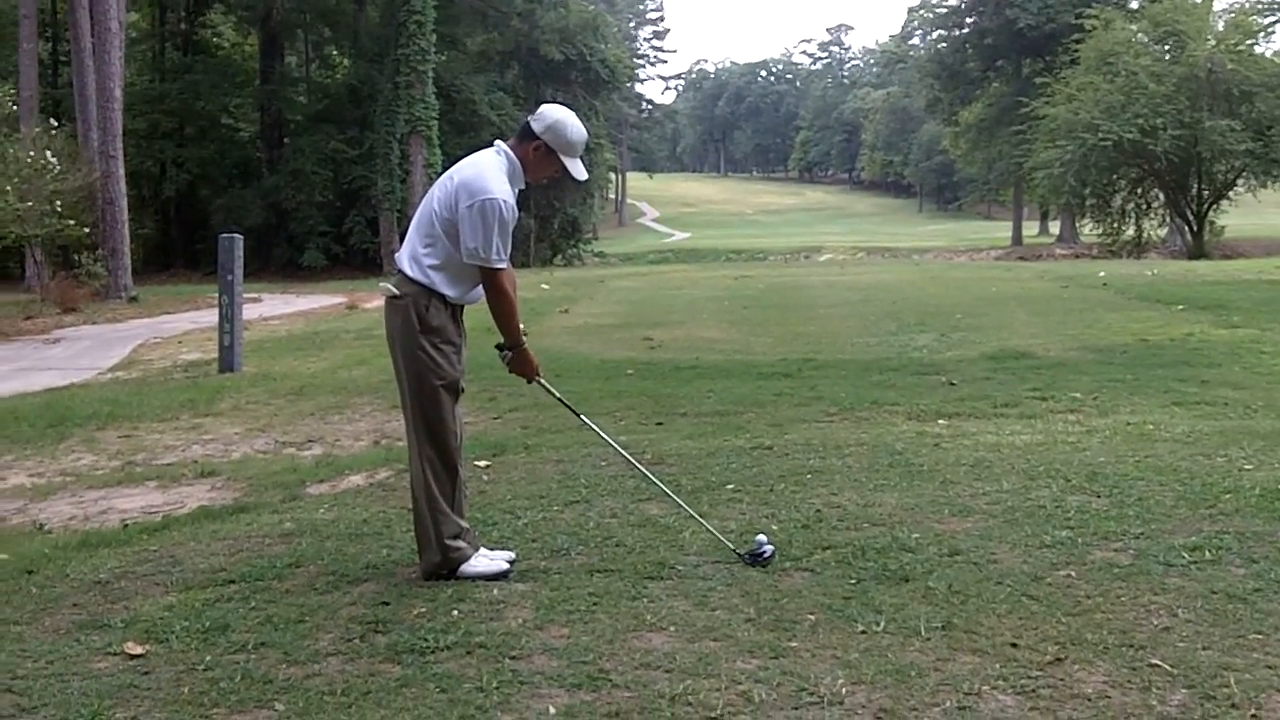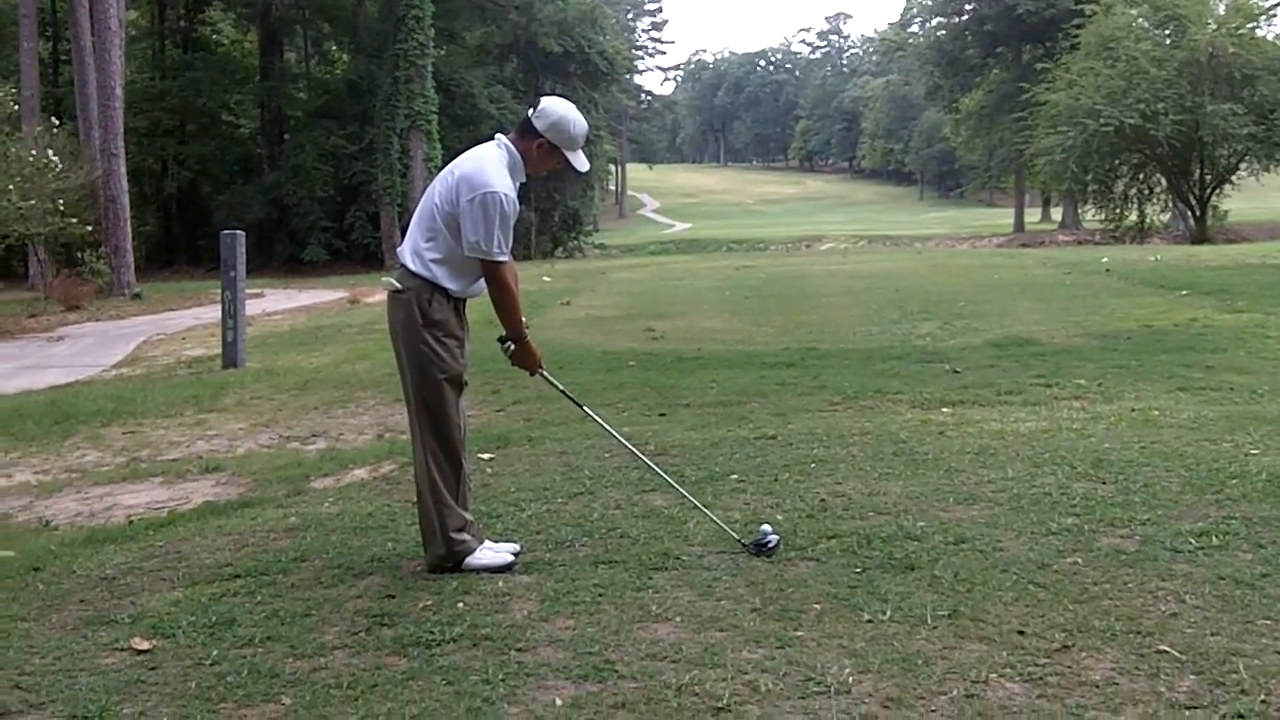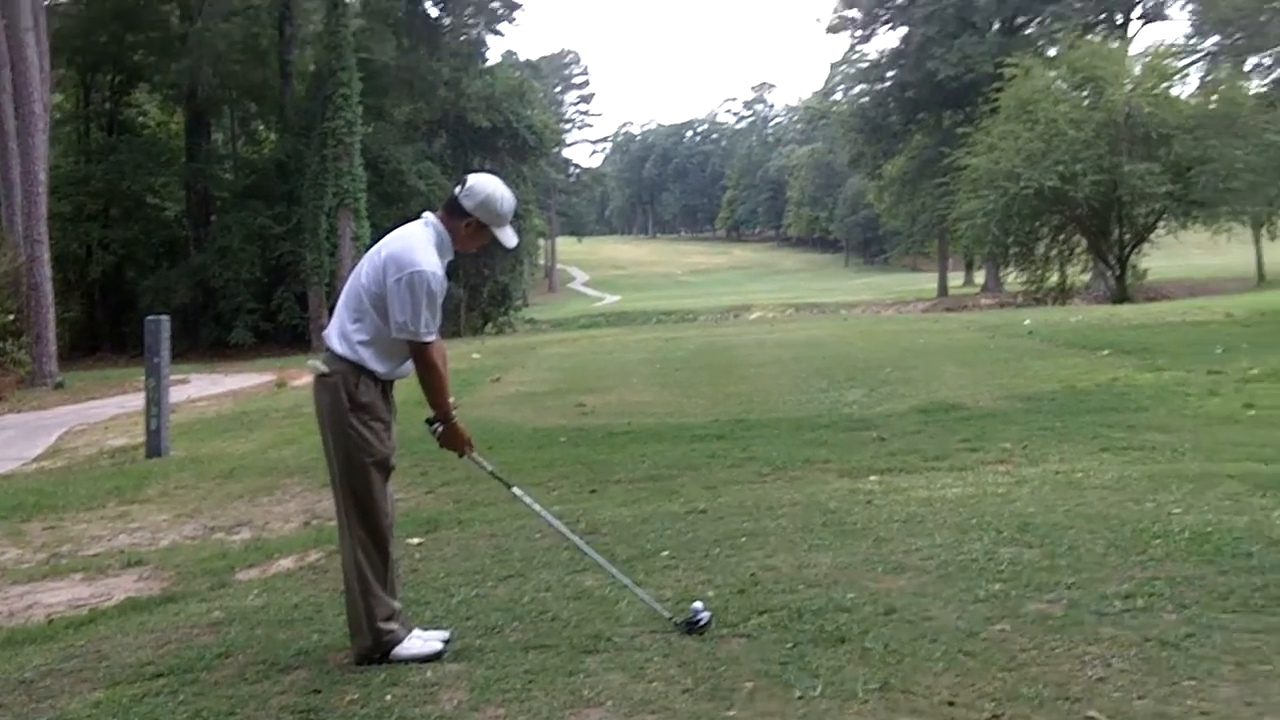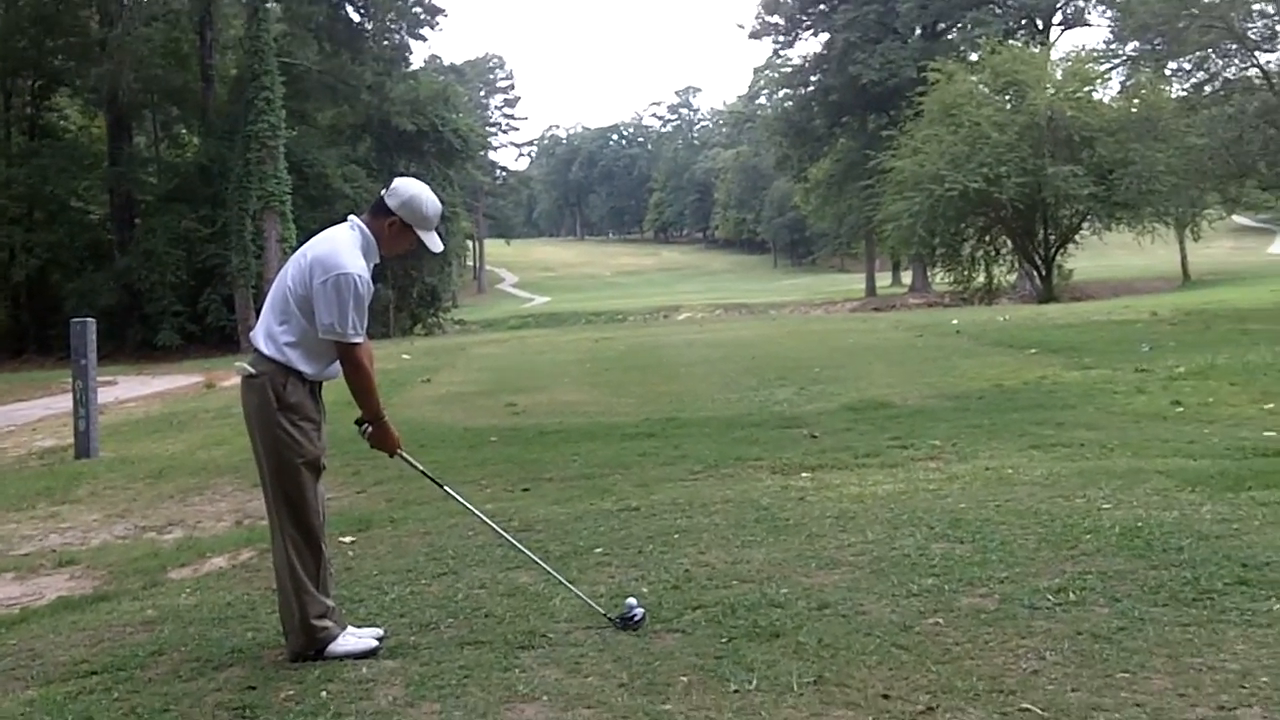
dt=0.2s
person 1, frame 1
left shoulder: (492, 166)
right shoulder: (492, 192)
left elbow: (501, 267)
right elbow: (494, 280)
left wrist: (515, 334)
right wrist: (518, 347)
left hip: (435, 305)
right hip: (423, 308)
left knee: (444, 433)
right knee: (436, 435)
left ankle: (456, 541)
right ankle: (445, 553)
person 1, frame 2
left shoulder: (493, 160)
right shoulder: (493, 186)
left elbow: (502, 261)
right elbow: (496, 274)
left wrist: (518, 326)
right wrist: (521, 340)
left hip: (438, 299)
right hip: (426, 302)
left knee: (448, 426)
right knee: (440, 428)
left ankle: (460, 534)
right ankle: (449, 547)
person 1, frame 3
left shoulder: (419, 238)
right shoulder: (420, 264)
left elbow: (429, 340)
right elbow: (424, 354)
left wrist: (444, 408)
right wrist: (449, 422)
left hip: (365, 382)
right hip: (353, 387)
left knee: (375, 513)
right knee: (366, 515)
left ankle: (387, 623)
right ankle: (378, 637)
person 1, frame 4
left shoulder: (346, 241)
right shoulder: (346, 267)
left elbow: (357, 343)
right elbow: (352, 356)
left wrist: (373, 413)
right wrist: (379, 423)
left hip: (293, 384)
right hip: (281, 388)
left knee: (306, 512)
right knee: (298, 515)
left ankle: (320, 620)
right ankle: (310, 634)
